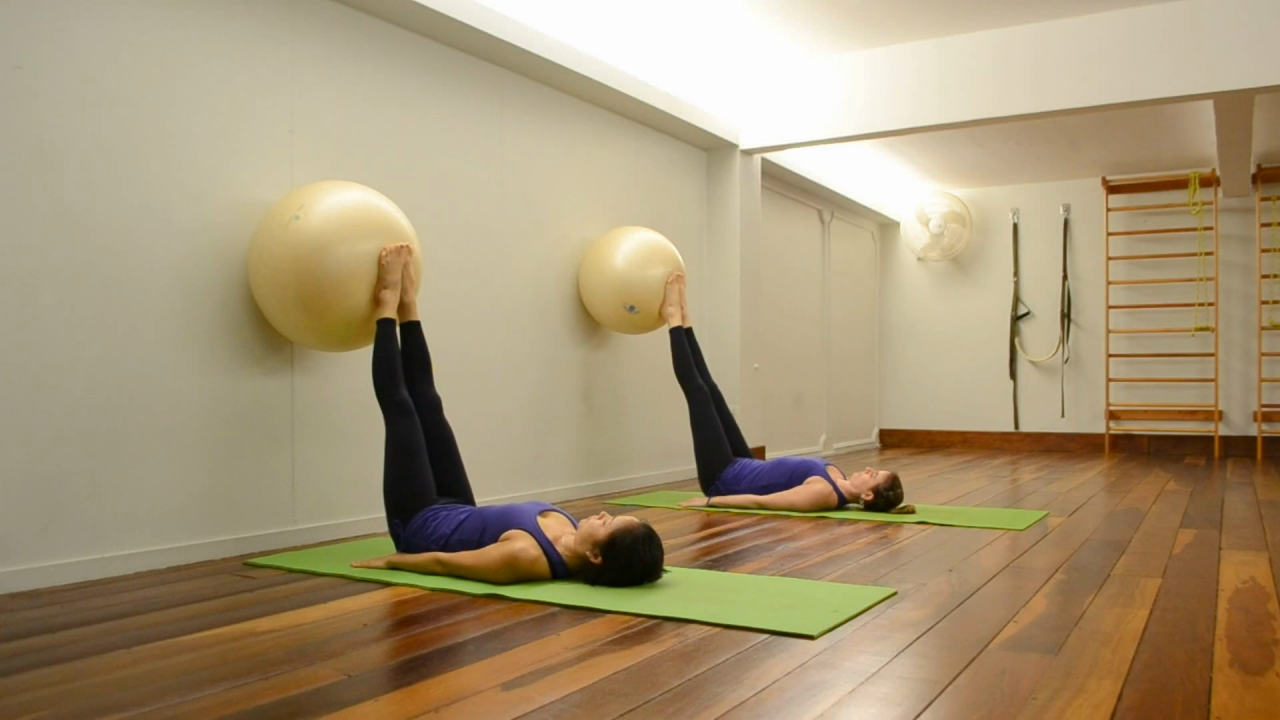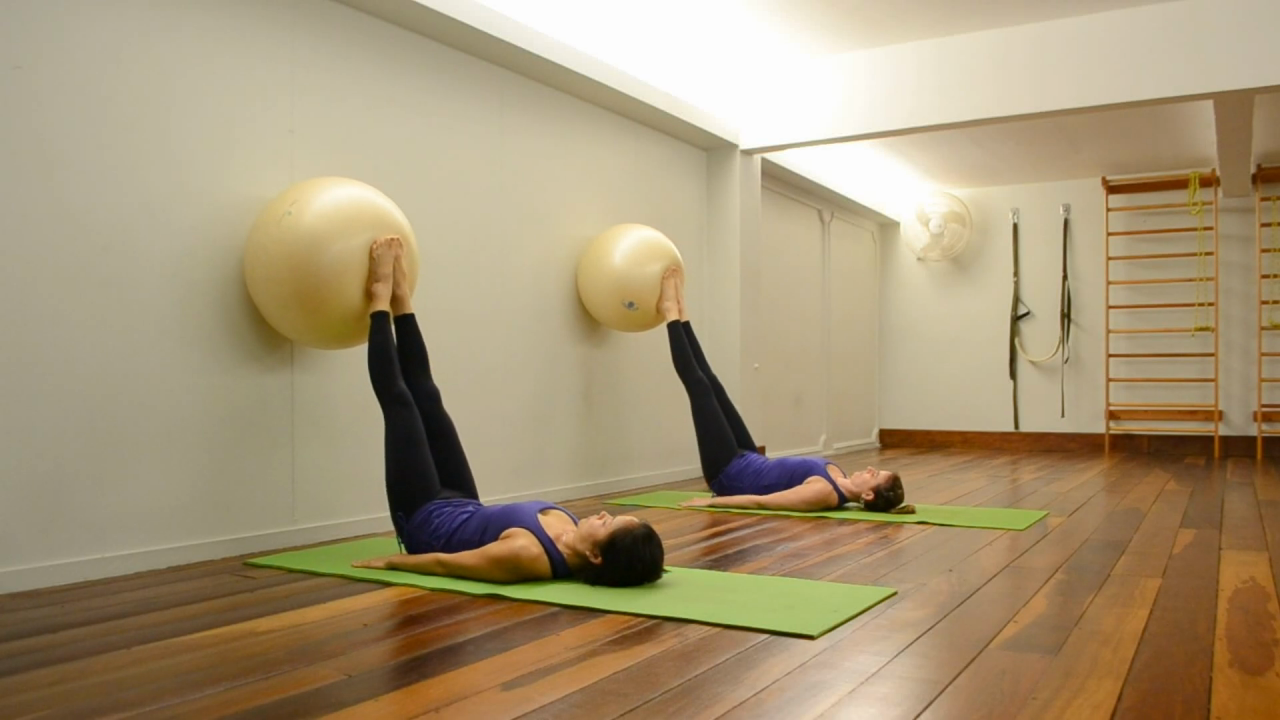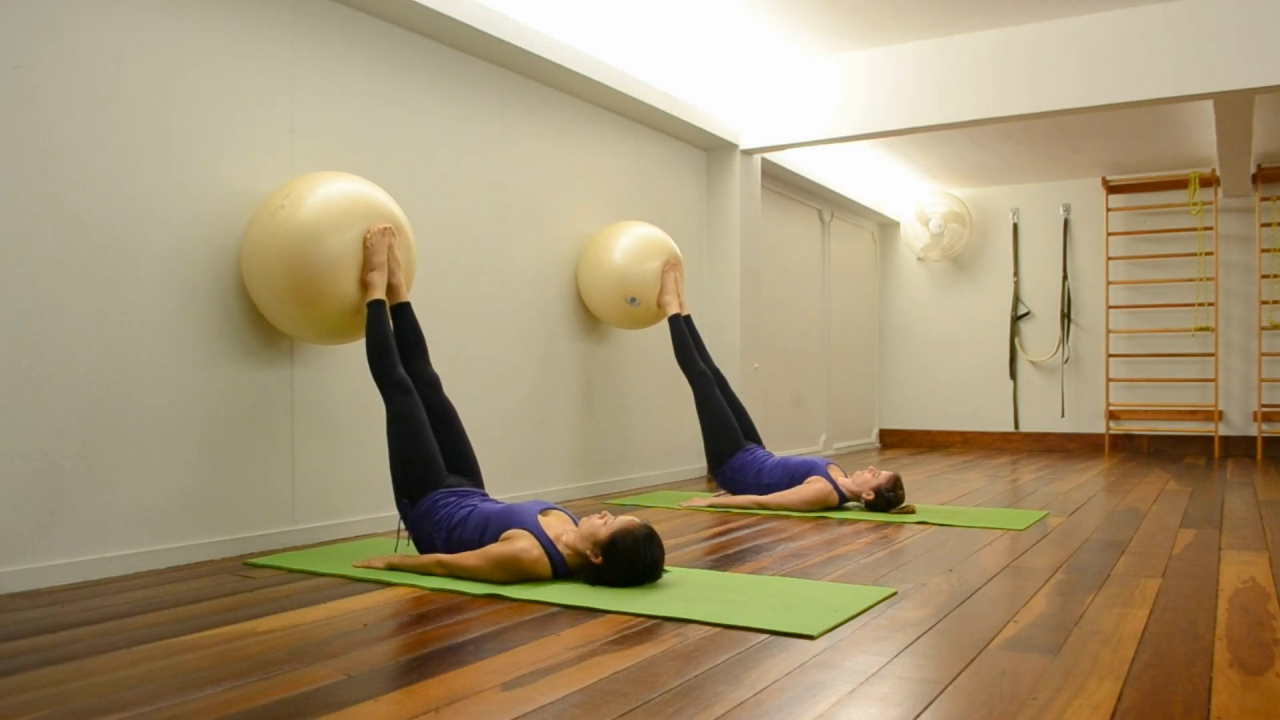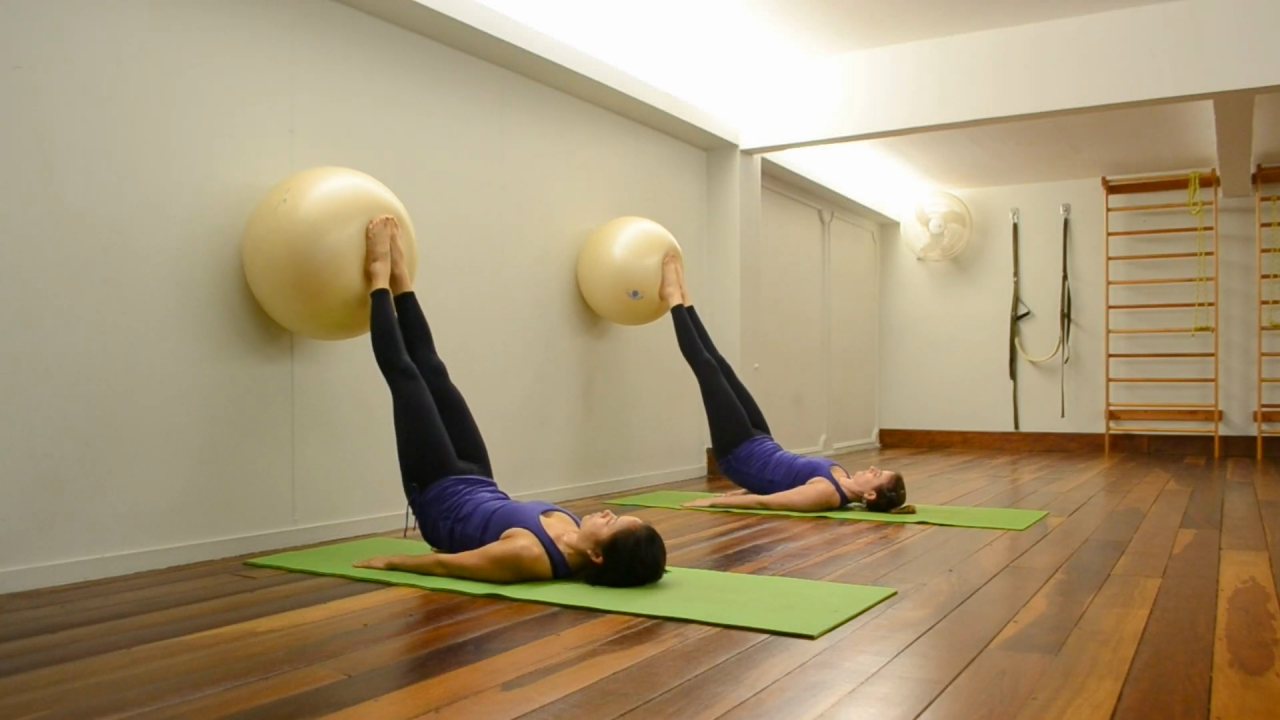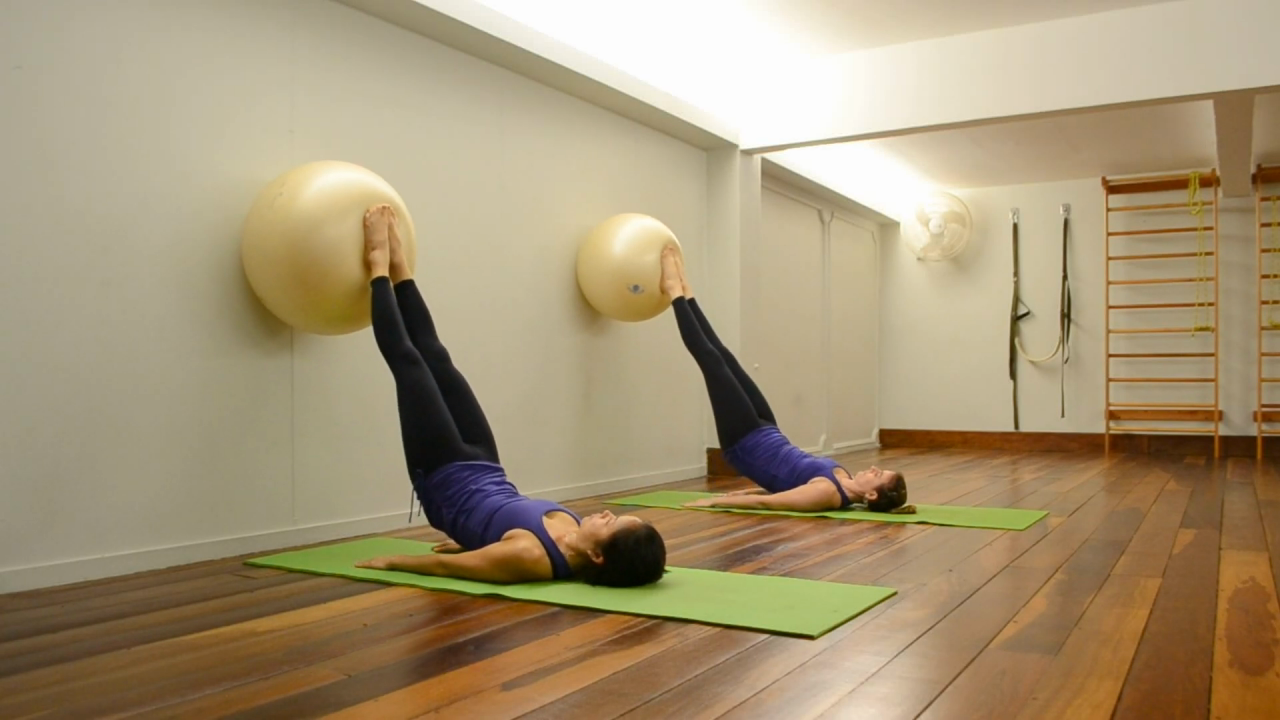
dt=1s
person 1, frame 1
left shoulder: (527, 558)
right shoulder: (573, 541)
left elbow: (442, 563)
left hip: (419, 526)
right hip: (457, 514)
left knee: (400, 407)
left ankle: (389, 304)
right ankle: (405, 304)
person 1, frame 2
left shoulder: (528, 556)
right shoulder: (571, 535)
left elbow: (442, 563)
left hip: (424, 519)
right hip: (461, 509)
left knee: (398, 400)
right knee: (425, 398)
left ankle: (382, 297)
right ankle: (398, 297)
person 1, frame 3
left shoulder: (528, 557)
right shoulder: (572, 538)
left elbow: (442, 564)
left hip: (432, 510)
right hip: (467, 499)
left knee: (399, 387)
right knee: (426, 384)
left ankle: (377, 287)
right ankle: (393, 286)
person 1, frame 4
left shoulder: (529, 556)
right shoulder: (574, 539)
left elbow: (443, 565)
left hip: (440, 497)
right hip: (474, 489)
left knee: (405, 375)
right knee: (432, 374)
left ankle: (381, 276)
right ankle: (396, 277)
person 1, frame 5
left shoulder: (530, 558)
right shoulder: (574, 539)
left elbow: (444, 566)
left hip: (446, 481)
right hip: (481, 475)
left knee: (408, 361)
right knee: (434, 359)
left ankle: (380, 265)
right ankle: (394, 264)
person 2, frame 1
left shoulder: (824, 494)
right shoulder: (837, 481)
left elbow: (760, 503)
left wrist: (710, 501)
left hip: (725, 479)
right hip: (740, 470)
left knee: (698, 392)
right knee: (710, 392)
left ankle: (674, 319)
person 2, frame 2
left shoulder: (825, 493)
right shoulder: (837, 478)
left elbow: (761, 502)
left wrist: (711, 501)
left hip: (729, 473)
right hip: (746, 463)
left knee: (699, 386)
right knee: (711, 385)
left ankle: (671, 313)
right ankle: (679, 313)
person 2, frame 3
left shoulder: (826, 493)
right shoulder: (838, 478)
left elbow: (761, 502)
left wrist: (711, 501)
left hip: (734, 465)
right hip: (751, 458)
left knee: (702, 378)
right knee: (714, 378)
left ankle: (672, 306)
right ankle: (679, 306)
person 2, frame 4
left shoulder: (828, 494)
right shoulder: (841, 481)
left elbow: (764, 503)
left wrist: (713, 502)
left hip: (741, 455)
right hip: (758, 447)
left knee: (708, 368)
right knee: (720, 367)
left ankle: (674, 299)
right ankle: (683, 300)
person 2, frame 5
left shoulder: (829, 495)
right shoulder: (843, 482)
left elbow: (765, 503)
left hip: (746, 444)
right hip: (764, 437)
left knee: (711, 359)
right knee: (723, 358)
left ankle: (675, 292)
right ankle: (683, 293)
